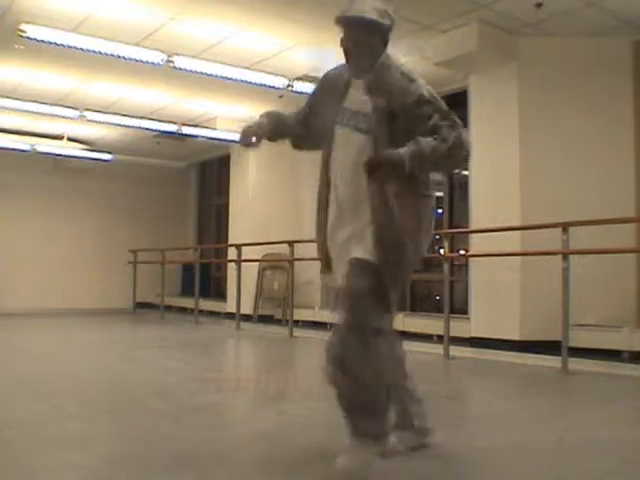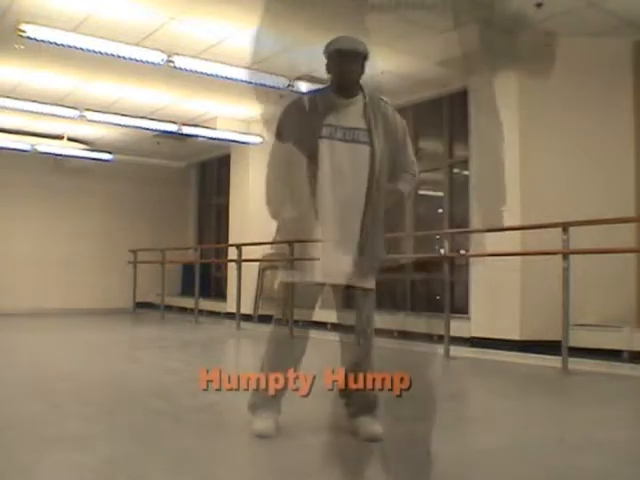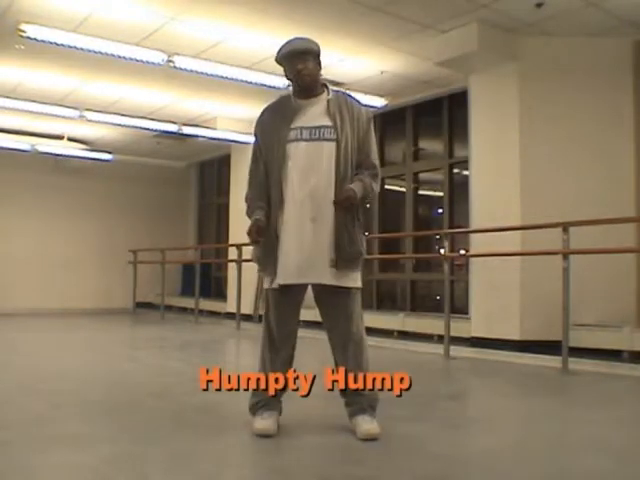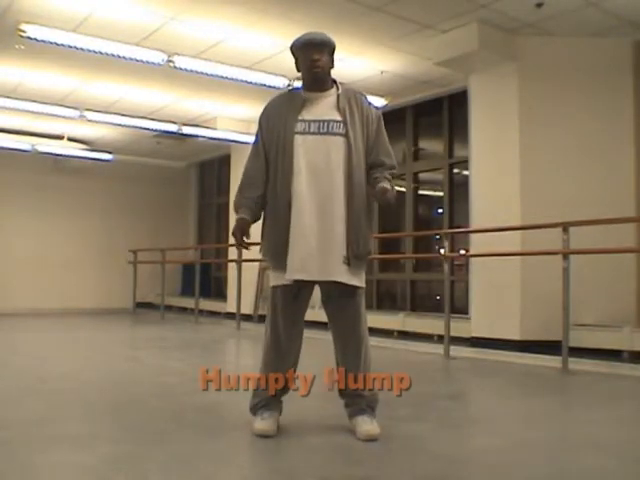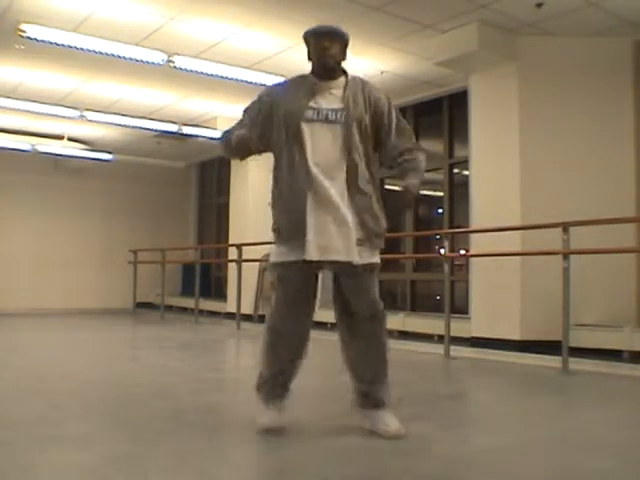
dt=1s
person 1, frame 1
left shoulder: (404, 89)
right shoulder: (333, 83)
left elbow: (454, 142)
right elbow: (306, 125)
left wrist: (404, 156)
right wrist: (266, 125)
left hip: (387, 226)
right hip: (345, 225)
left knee: (364, 329)
right knee: (372, 332)
left ankle: (368, 431)
right ankle: (408, 422)
person 1, frame 2
left shoulder: (387, 118)
right shoulder: (302, 111)
left elbow: (406, 169)
right elbow: (280, 171)
left wrist: (400, 189)
right wrist: (287, 219)
left hip: (359, 240)
right hip: (309, 237)
left knee: (360, 329)
right knee: (290, 324)
left ankle: (360, 408)
right ankle: (266, 404)
person 1, frame 3
left shoulder: (353, 112)
right shoulder: (271, 117)
left elbow: (370, 168)
right elbow: (259, 177)
left wrist: (358, 189)
right wrist: (257, 214)
left hip: (337, 239)
right hip: (284, 240)
left knee: (347, 328)
right knee: (278, 328)
left ankle: (360, 405)
right ankle: (266, 403)
person 1, frame 4
left shoulder: (361, 109)
right shoulder: (276, 110)
left elbow: (382, 162)
right elbow: (258, 170)
left wrist: (384, 186)
right wrist: (245, 213)
left hip: (343, 236)
right hip: (290, 236)
left knee: (350, 325)
right knee: (283, 324)
left ankle: (360, 406)
right ankle: (267, 404)
person 1, frame 5
left shoulder: (370, 99)
right shoulder: (282, 95)
left elbow: (403, 146)
right elbow: (240, 136)
left wrist: (411, 177)
right wrist: (237, 141)
left hip: (352, 222)
right hip: (299, 221)
left knee: (365, 313)
right knee: (288, 313)
left ankle: (373, 403)
right ankle: (273, 395)
